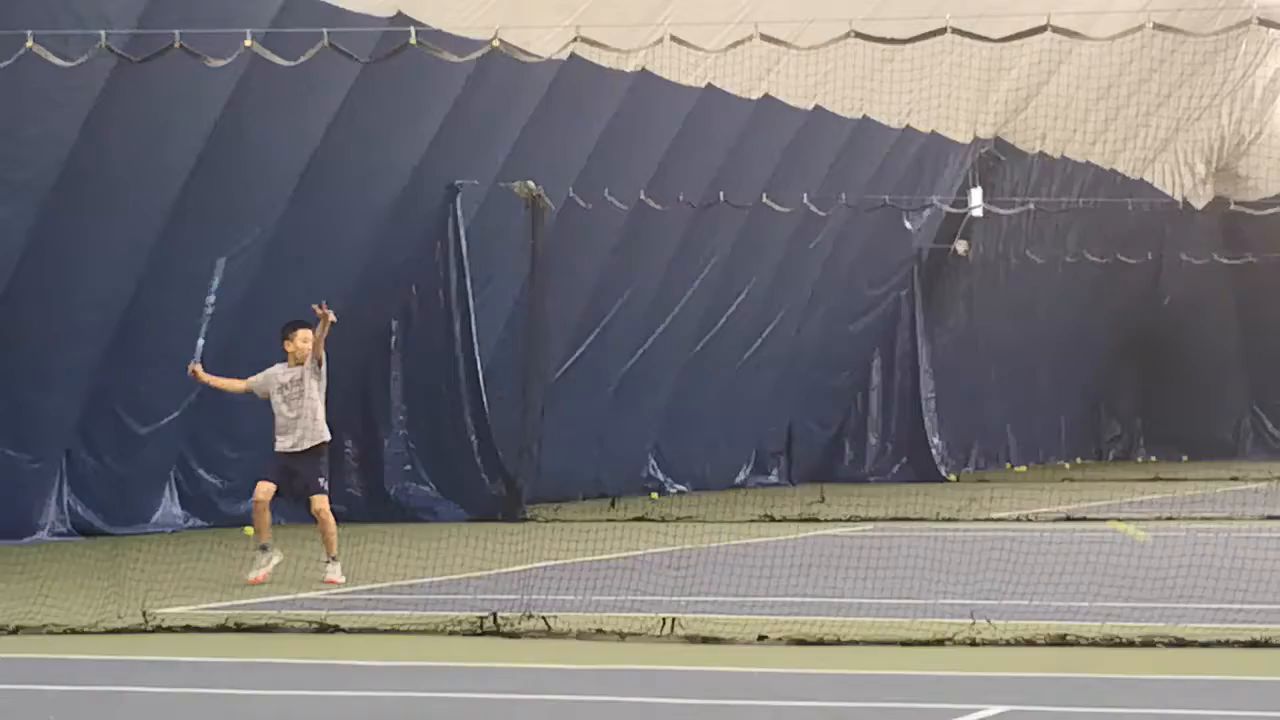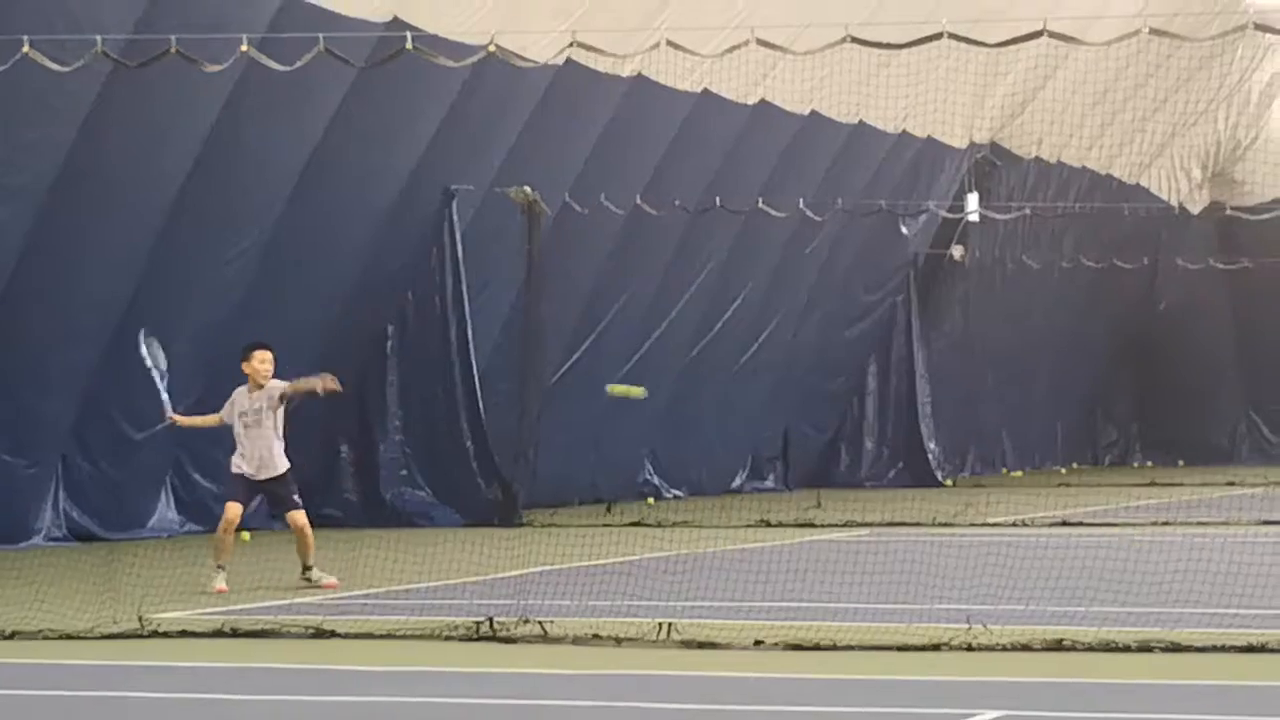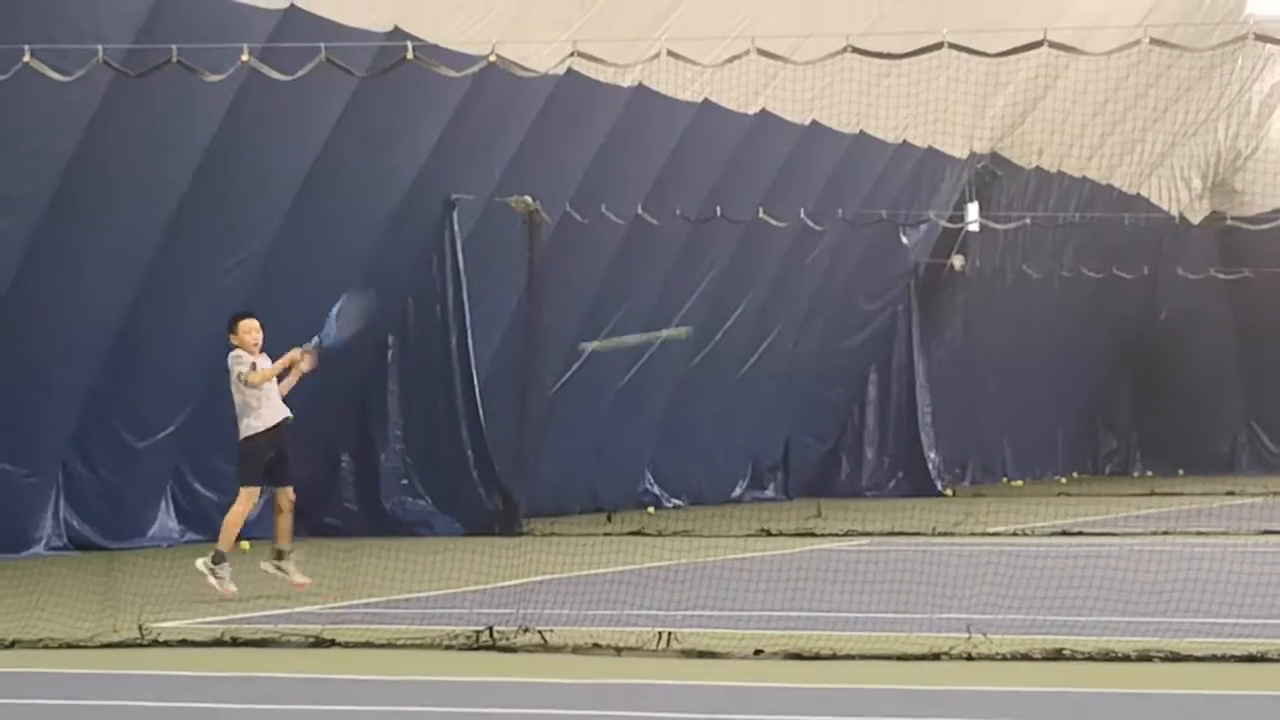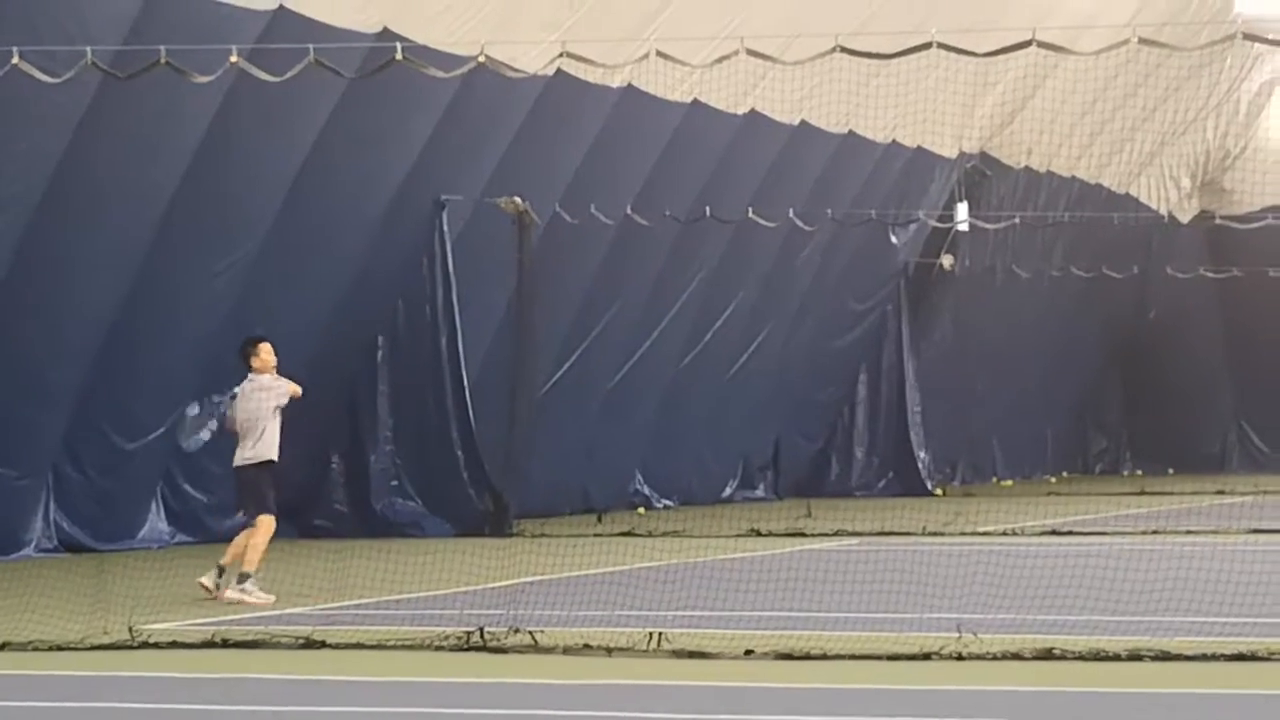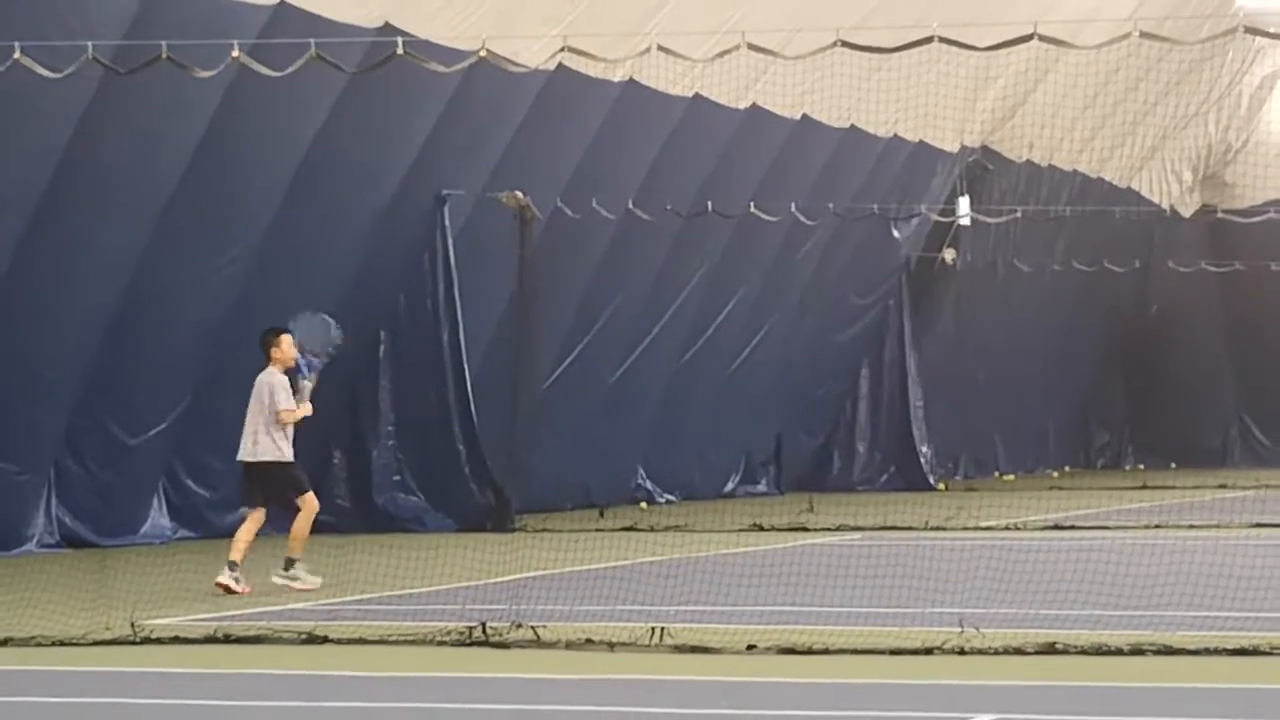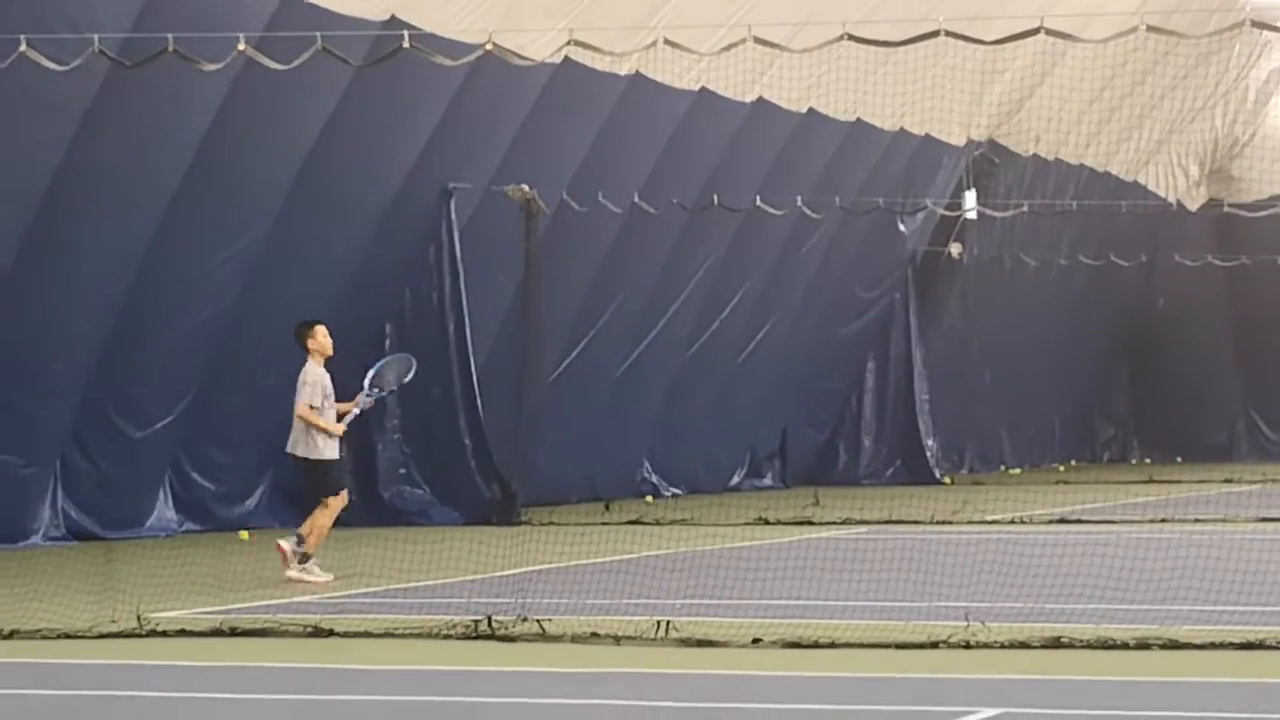
dt=0.3s
person 1, frame 1
left shoulder: (314, 365)
right shoulder: (273, 374)
left elbow: (318, 343)
right elbow: (242, 385)
left wrist: (324, 323)
right wrist: (205, 378)
left hip: (312, 448)
right hip: (285, 449)
left knee: (320, 507)
right knee: (260, 496)
left ankle: (333, 562)
right ankle: (266, 552)
person 1, frame 2
left shoulder: (275, 389)
right shoulder: (238, 396)
left elbow: (295, 386)
right elbow: (220, 419)
left wrist: (316, 382)
right wrist: (184, 420)
left hip: (276, 471)
right hip: (243, 471)
left knee: (300, 523)
right knee: (230, 517)
left ankle: (310, 570)
right ankle: (219, 572)
person 1, frame 3
left shoulder: (265, 361)
right shoulder: (236, 358)
right elbow: (257, 379)
left wrist: (297, 370)
right wrist: (285, 360)
left hip: (275, 434)
right hip: (255, 435)
left knee: (286, 501)
right knee: (248, 499)
left ankle: (281, 560)
right ankle: (216, 562)
person 1, frame 4
left shoulder: (241, 393)
right shoulder: (269, 383)
left elbow: (232, 426)
right elbow: (296, 391)
left hip: (248, 465)
right hip: (257, 465)
left knee: (256, 528)
right knee: (266, 524)
left ankle: (216, 575)
right ankle: (244, 584)
person 1, frame 5
left shoulder: (264, 379)
right shoulder: (278, 380)
right elbow: (285, 417)
left wrist: (300, 405)
right wrist: (303, 411)
left hip: (253, 458)
right hip: (273, 457)
left knee: (255, 517)
right knee: (309, 505)
left ankle: (232, 572)
right ankle: (291, 567)
person 1, frame 6
left shoulder: (318, 373)
right shoulder: (313, 375)
right elbow: (302, 411)
left wrist: (352, 405)
right wrist: (330, 428)
left hip: (317, 451)
right hip: (316, 451)
left knee: (339, 499)
right knee: (332, 504)
left ankle: (295, 542)
right ankle: (303, 564)
